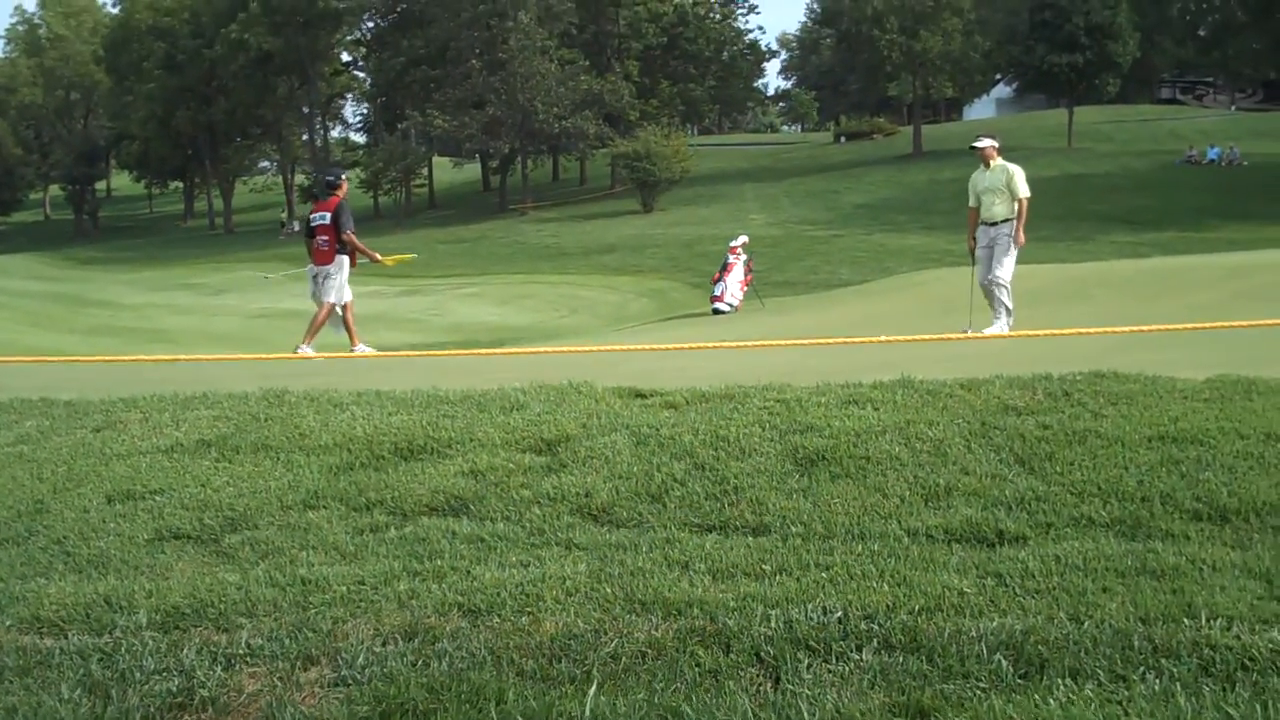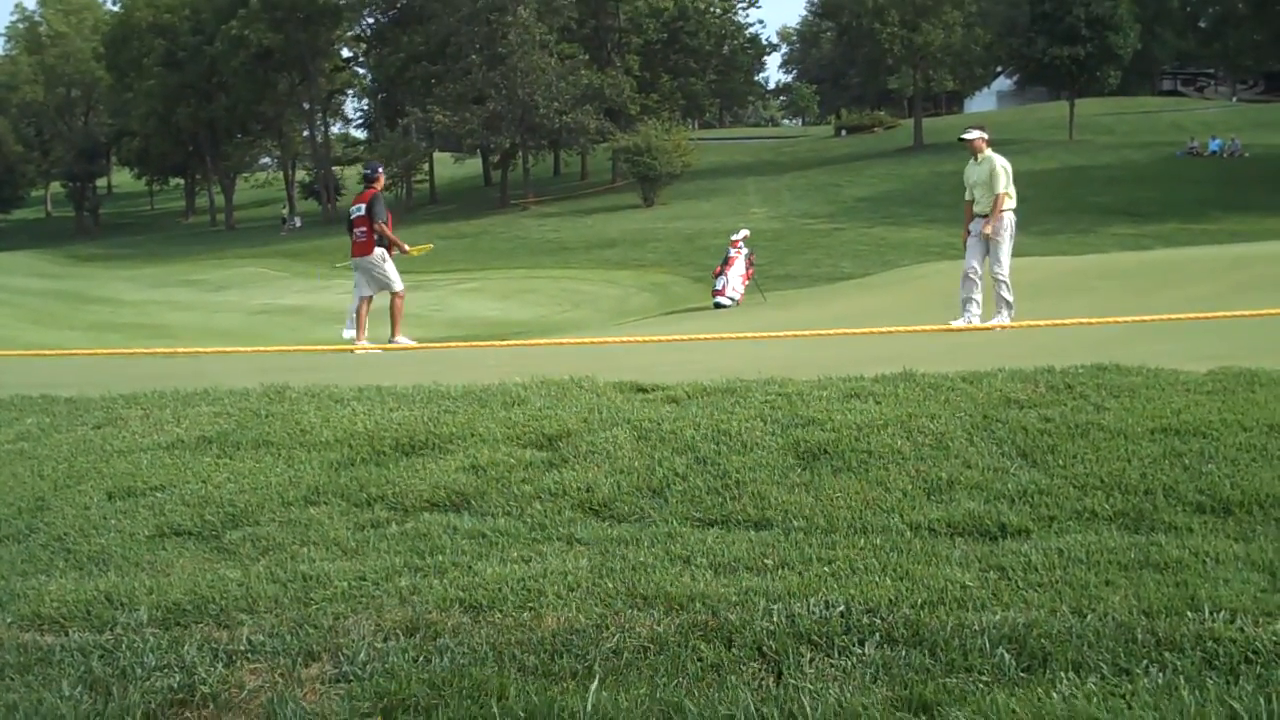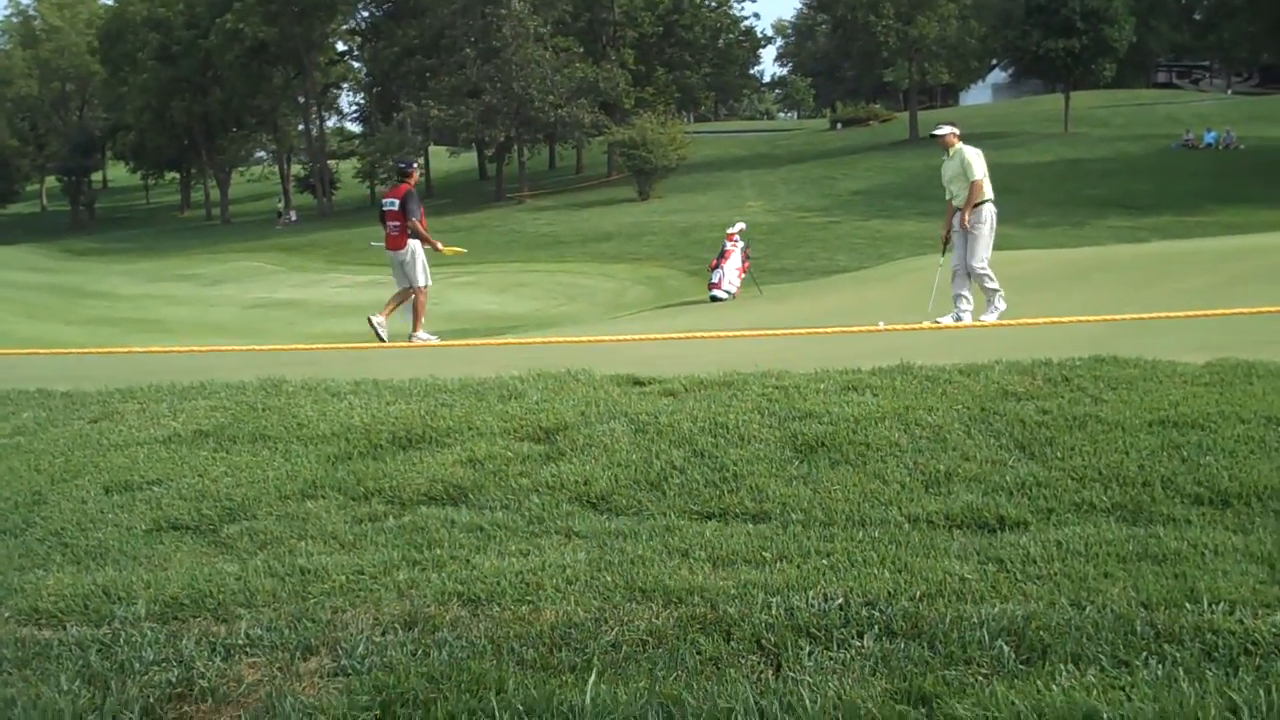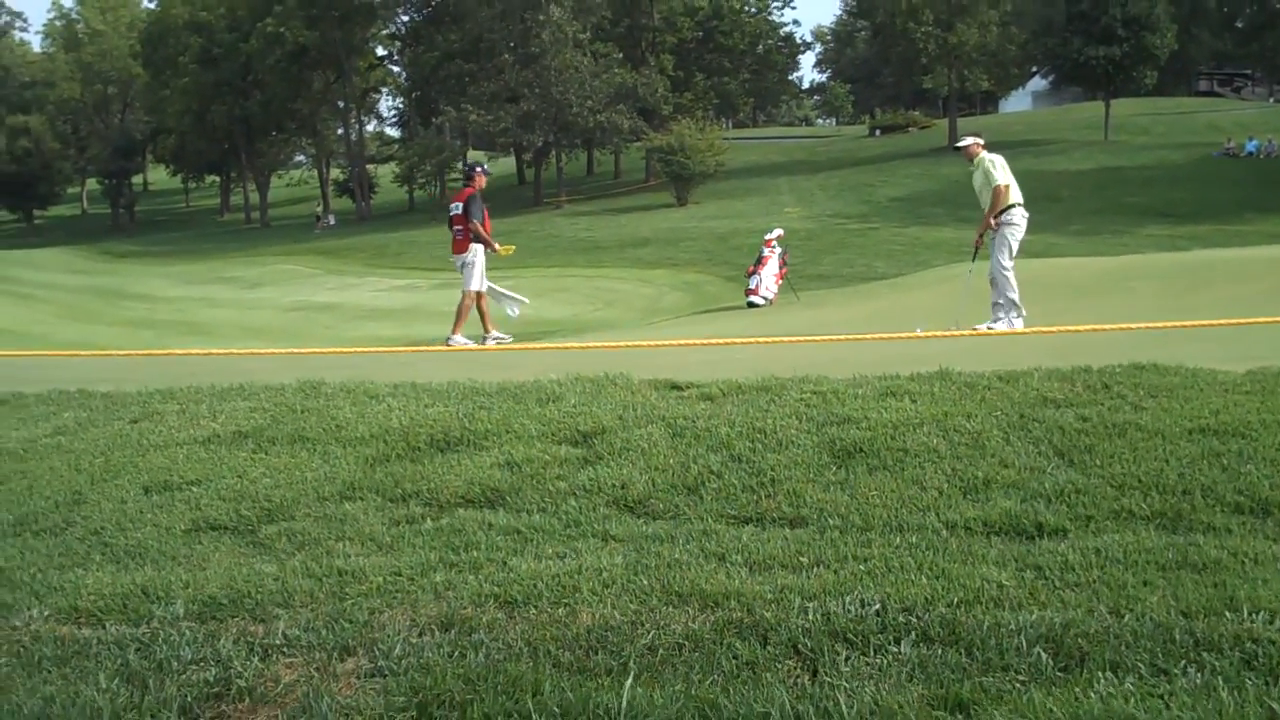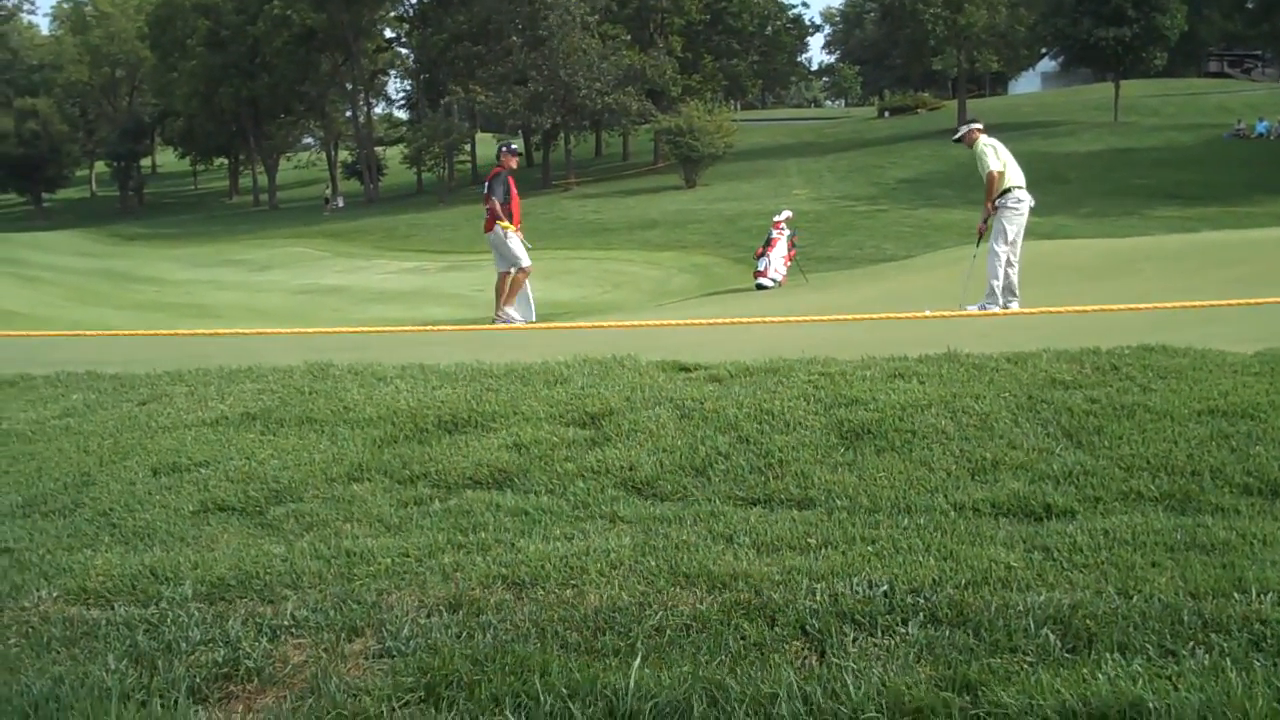
dt=0.4s
person 1, frame 1
left shoulder: (1010, 170)
right shoulder: (975, 177)
left elbow: (1022, 201)
right elbow: (973, 208)
left wrist: (1020, 230)
right wrist: (970, 235)
left hip: (1006, 229)
right hip: (984, 230)
left knee: (1000, 276)
right knee: (984, 279)
left ankle: (1002, 323)
right ankle: (1000, 314)
person 1, frame 2
left shoulder: (997, 163)
right shoulder: (969, 168)
left elbow: (1000, 196)
left wrist: (989, 224)
right wrist: (966, 227)
left hip: (1000, 220)
right hip: (978, 222)
left knee: (999, 271)
right knee: (970, 269)
left ankle: (1004, 315)
right ankle: (971, 315)
person 1, frame 3
left shoulder: (968, 153)
right shoulder: (945, 165)
left elbow: (977, 183)
left wrist: (966, 212)
right wrist: (947, 227)
left hip: (980, 212)
right hip: (961, 216)
left knee: (977, 264)
right knee: (959, 266)
left ankle: (996, 301)
right ankle: (962, 312)
person 1, frame 4
left shoulder: (990, 160)
right shoulder: (976, 173)
left elbow: (1000, 188)
left wrist: (989, 217)
right wrist: (980, 233)
left hip: (1011, 217)
right hip: (999, 222)
left knee: (1002, 267)
right knee: (995, 272)
left ankle: (1014, 317)
right ankle: (1000, 318)
person 1, frame 5
left shoulder: (984, 145)
right shoulder: (989, 147)
left elbow: (993, 175)
right elbow: (995, 182)
left wrist: (987, 203)
right wrist: (985, 218)
left hip: (1012, 201)
right hip: (1016, 200)
left knee: (997, 250)
right knee: (1009, 254)
left ankle: (992, 303)
right ankle: (1010, 301)
person 2, frame 1
left shoulder: (315, 208)
right shoulder: (340, 205)
left elbow: (309, 239)
right elbow: (346, 236)
left wrist: (315, 260)
right wrist: (369, 254)
left hip: (321, 263)
right hip: (337, 262)
left knee: (347, 304)
right knee: (327, 306)
left ankle: (356, 346)
right ankle: (304, 345)
person 2, frame 2
left shoulder: (356, 200)
right shoulder: (375, 196)
left elbow: (350, 230)
right elbow: (377, 225)
right wrist: (399, 244)
left hip: (358, 255)
right hip: (375, 253)
left knee: (365, 298)
right knee: (398, 292)
left ankle: (360, 340)
right ankle: (396, 336)
person 2, frame 3
left shoulder: (388, 193)
right shoulder: (409, 192)
left elbow: (383, 221)
right elbow: (412, 222)
right wrist: (432, 242)
left hip: (392, 247)
right hip: (409, 245)
left knee: (406, 289)
right knee: (421, 288)
left ankle: (379, 318)
right ankle: (416, 332)
person 2, frame 4
left shoulder: (456, 197)
right shoulder: (473, 195)
left elbow: (452, 226)
right elbow: (473, 224)
right wrist: (491, 243)
left hip: (459, 250)
right hip: (472, 250)
left knee: (481, 292)
right knee: (469, 294)
left ankle: (490, 333)
right ankle: (455, 335)
person 2, frame 5
left shoulder: (504, 176)
right shoulder: (500, 175)
right elbow: (493, 201)
left wrist: (515, 227)
right wrist: (505, 221)
left hip: (499, 231)
right hip: (502, 231)
left knee: (504, 272)
right knee: (524, 268)
left ankle: (501, 315)
right ankle: (506, 308)
